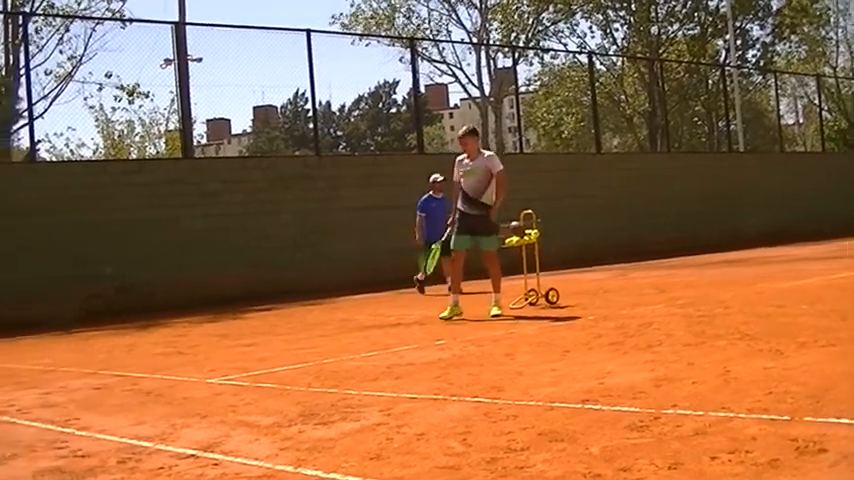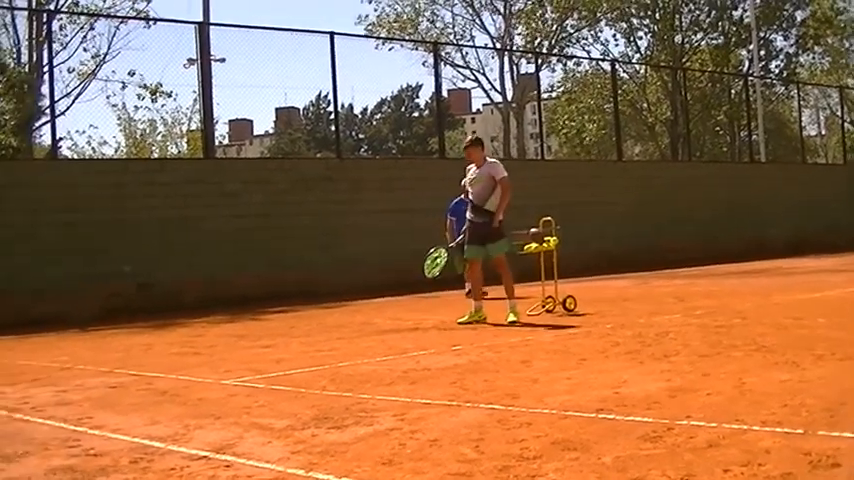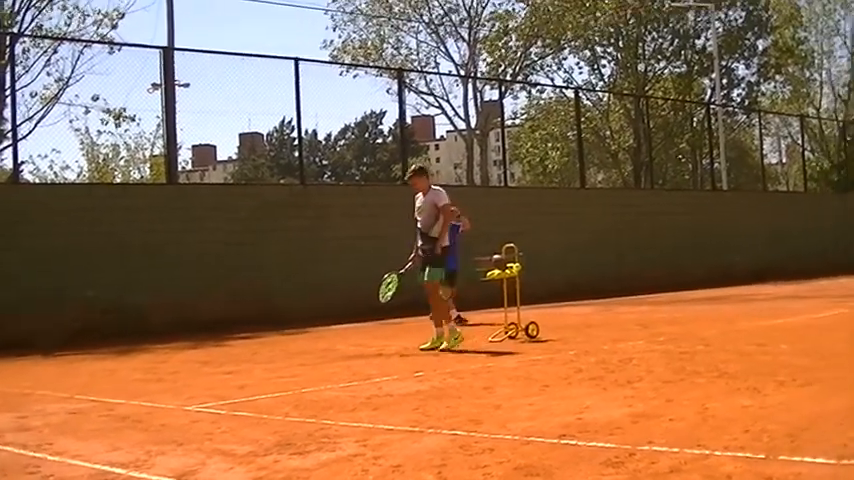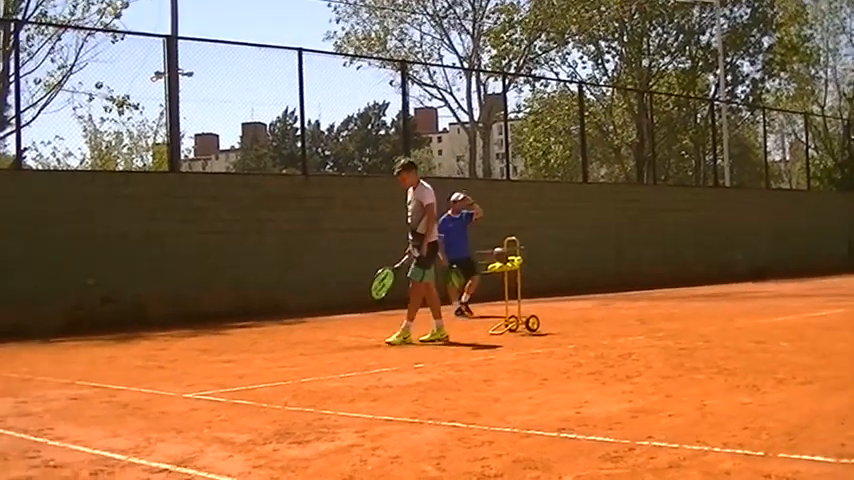
dt=0.3s
person 1, frame 1
left shoulder: (489, 158)
right shoulder: (459, 161)
left elbow: (502, 184)
left wrist: (494, 210)
right wrist: (454, 213)
left hip: (484, 214)
right hip: (463, 215)
left knee: (490, 259)
right knee: (456, 259)
left ankle: (496, 303)
right ankle: (454, 305)
person 1, frame 2
left shoulder: (493, 165)
right shoulder: (469, 170)
left elbow: (506, 190)
left wrist: (497, 216)
right wrist: (468, 222)
left hip: (490, 222)
right hip: (473, 224)
left knee: (501, 265)
right knee: (473, 267)
left ankle: (512, 309)
right ankle: (477, 311)
person 1, frame 3
left shoulder: (437, 193)
right shoulder: (418, 198)
left elbow: (448, 216)
left wrist: (439, 243)
right wrist: (416, 250)
left hip: (438, 249)
right hip: (425, 250)
left knee: (433, 290)
right knee: (432, 293)
left ankle: (453, 331)
right ankle: (439, 336)
person 1, frame 4
left shoulder: (424, 190)
right shoulder: (411, 191)
left elbow: (432, 217)
left wrist: (425, 243)
right wrist: (412, 246)
left hip: (427, 245)
right hip: (418, 244)
left knee: (415, 288)
right knee: (428, 287)
left ankle: (405, 332)
right ankle: (440, 330)
